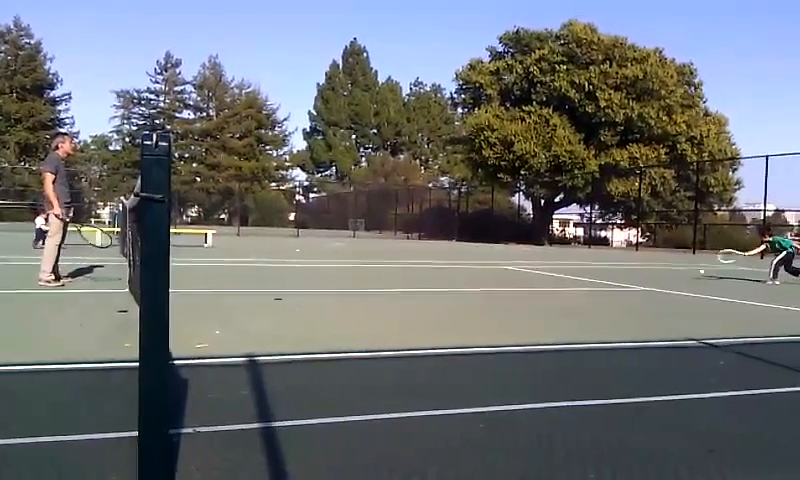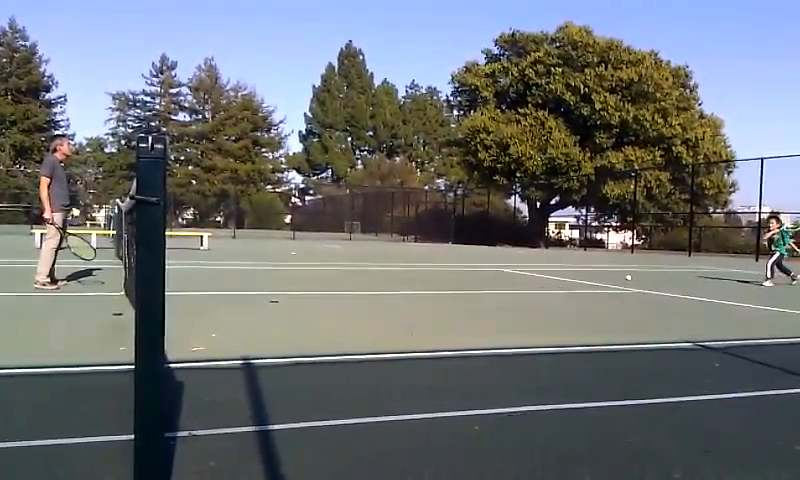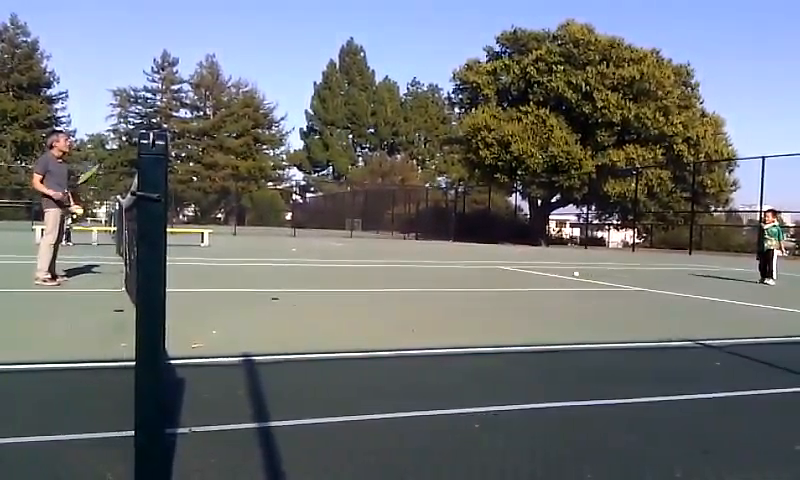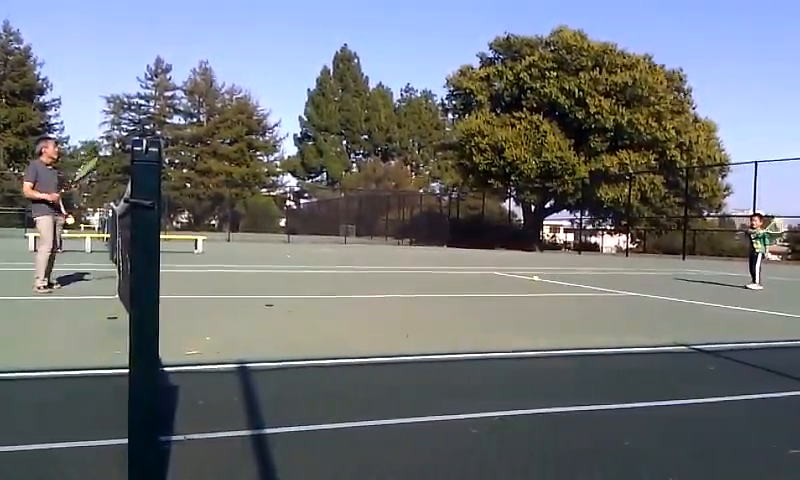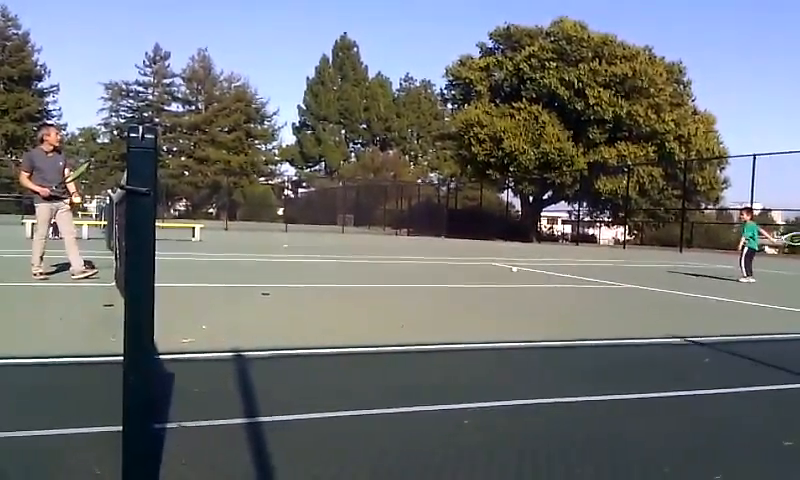
dt=1s
person 1, frame 1
left shoulder: (60, 161)
right shoulder: (52, 158)
right elbow: (48, 184)
right wrist: (55, 206)
left hip: (64, 208)
right hip: (57, 208)
left knee: (58, 242)
right knee: (53, 240)
left ankle: (54, 274)
right ankle: (45, 276)
person 1, frame 2
left shoulder: (59, 164)
right shoulder: (50, 161)
right elbow: (43, 186)
left wrist: (68, 208)
right wrist: (47, 210)
left hip: (61, 211)
right hip: (54, 211)
left knee: (55, 244)
right knee: (51, 243)
left ankle: (49, 277)
right ankle: (41, 279)
person 1, frame 3
left shoulder: (63, 162)
right shoulder: (45, 159)
right elbow: (35, 182)
left wrist: (72, 203)
right wrist: (51, 193)
left hip: (63, 206)
right hip: (52, 205)
left knee: (57, 240)
right knee: (49, 239)
left ankle: (51, 273)
right ankle: (41, 275)
person 1, frame 4
left shoulder: (54, 169)
right shoulder: (34, 166)
right elbow: (26, 191)
left wrist: (63, 211)
right wrist: (46, 197)
left hip: (56, 214)
right hip: (43, 213)
left knee: (53, 248)
right knee: (45, 247)
left ankle: (46, 279)
right ankle: (40, 282)
person 1, frame 5
left shoulder: (60, 156)
right shoulder: (31, 155)
left elbow: (68, 176)
right elbow: (23, 179)
left wrist: (74, 192)
right wrist: (38, 189)
left hip: (62, 201)
right hip: (44, 202)
left knee: (70, 234)
right knee: (41, 235)
left ankle: (78, 268)
right ankle: (36, 269)
